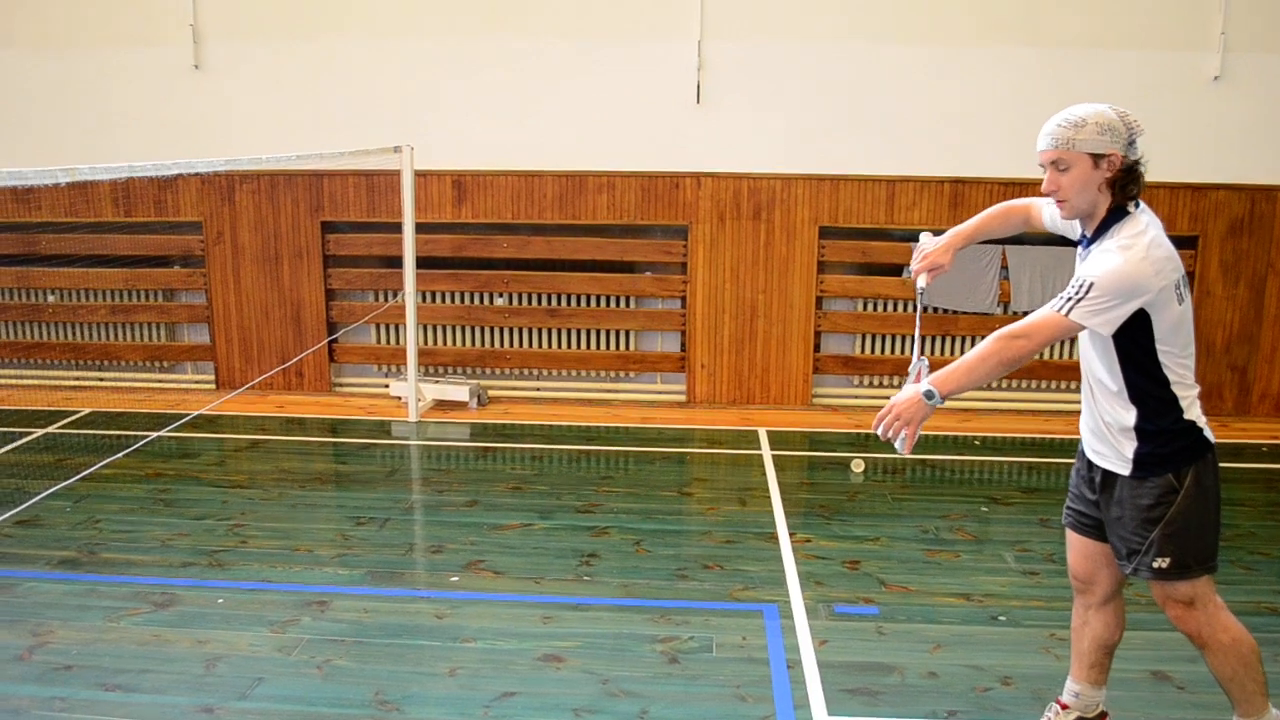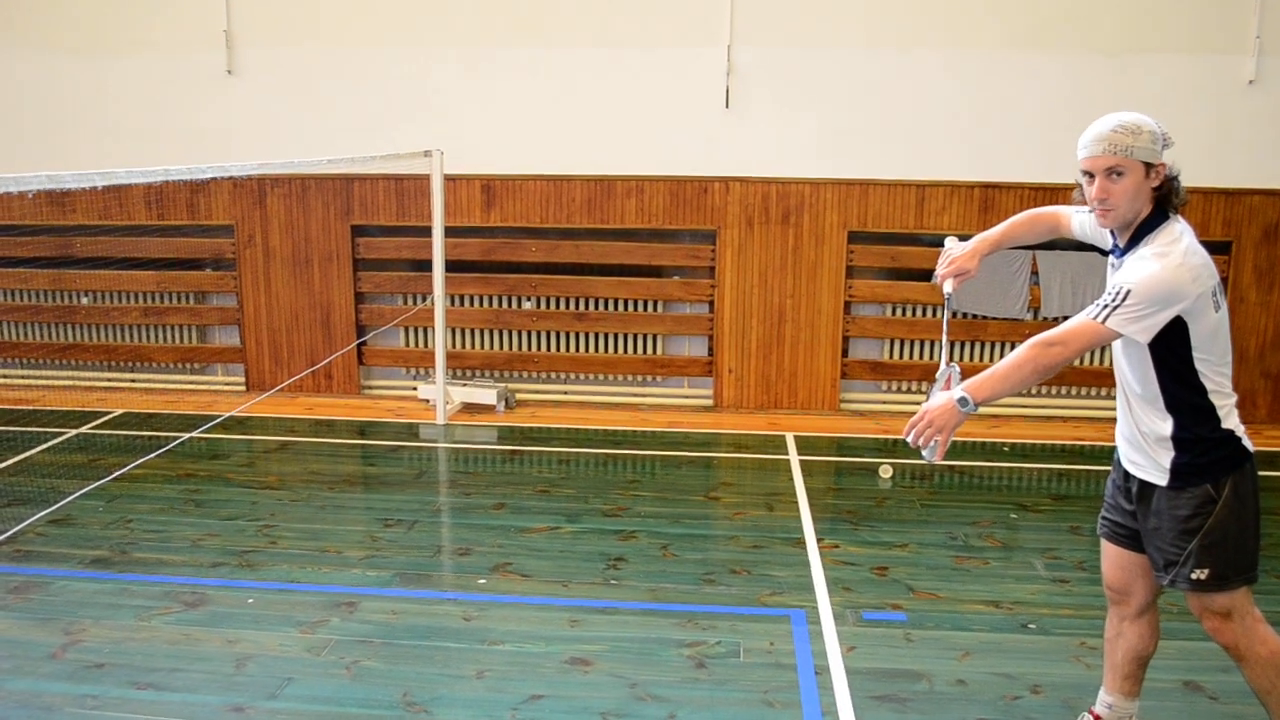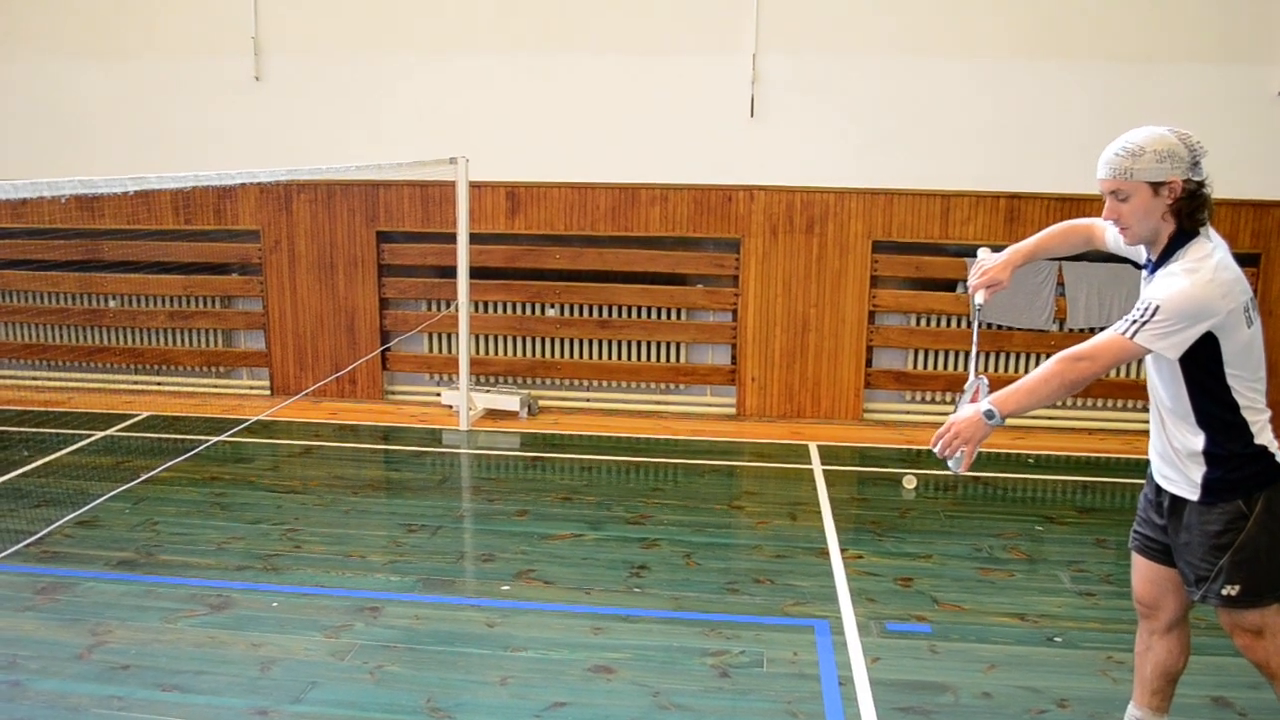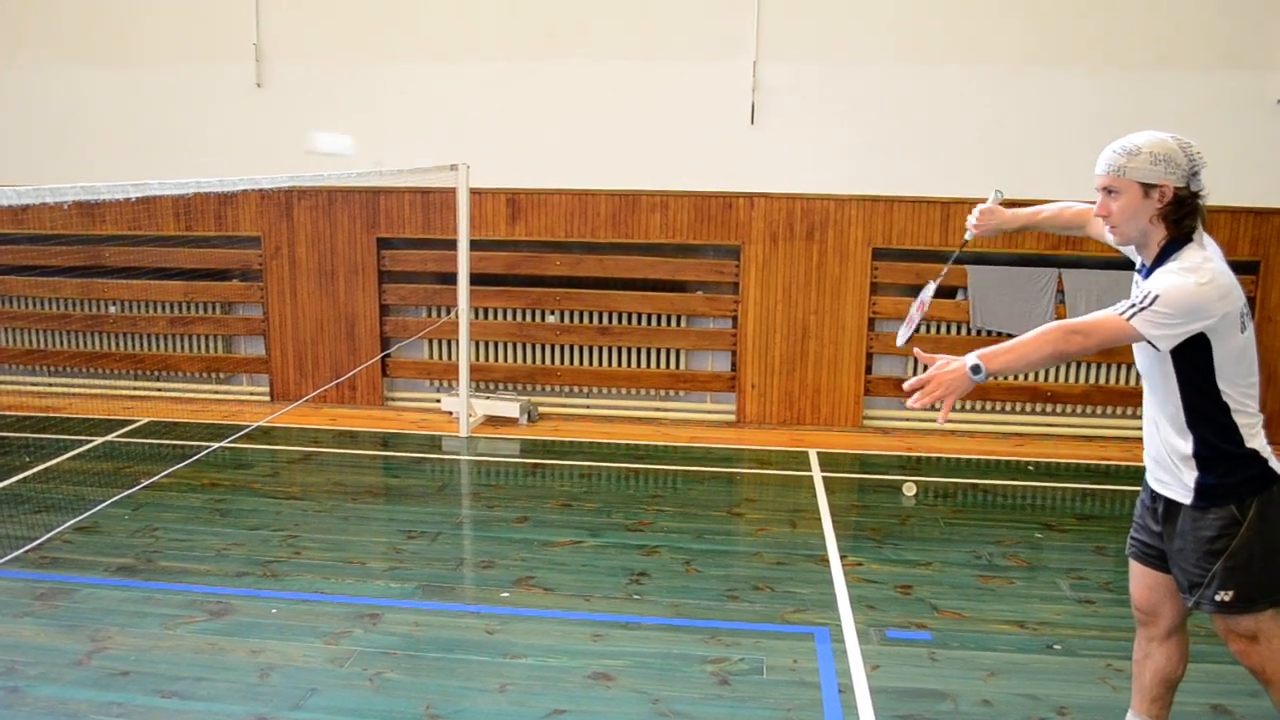
dt=0.7s
person 1, frame 1
left shoulder: (1130, 258)
right shoulder: (1100, 215)
left elbow: (1021, 342)
right elbow: (1022, 212)
left wrist: (930, 392)
right wrist: (952, 239)
left hip: (1158, 462)
right hip: (1102, 451)
left knee: (1189, 607)
right knee: (1091, 584)
person 1, frame 2
left shoulder: (1165, 265)
right shoulder: (1125, 225)
left elbow: (1055, 350)
right elbow: (1049, 219)
left wrist: (963, 399)
right wrist: (978, 245)
left hip: (1196, 472)
right hip: (1139, 461)
left knee: (1225, 619)
right knee: (1126, 595)
person 1, frame 3
left shoulder: (1196, 282)
right shoulder: (1165, 239)
left elbow: (1084, 364)
right elbow: (1084, 231)
left wrist: (989, 412)
right wrist: (1011, 257)
left hip: (1228, 487)
right hip: (1171, 476)
right knee: (1156, 609)
person 1, frame 4
left shoulder: (1193, 283)
right shoulder: (1163, 242)
left elbow: (1075, 338)
right elbow: (1083, 219)
left wrist: (973, 366)
right wrist: (1011, 217)
left hip: (1223, 494)
right hip: (1168, 483)
right knee: (1154, 616)
